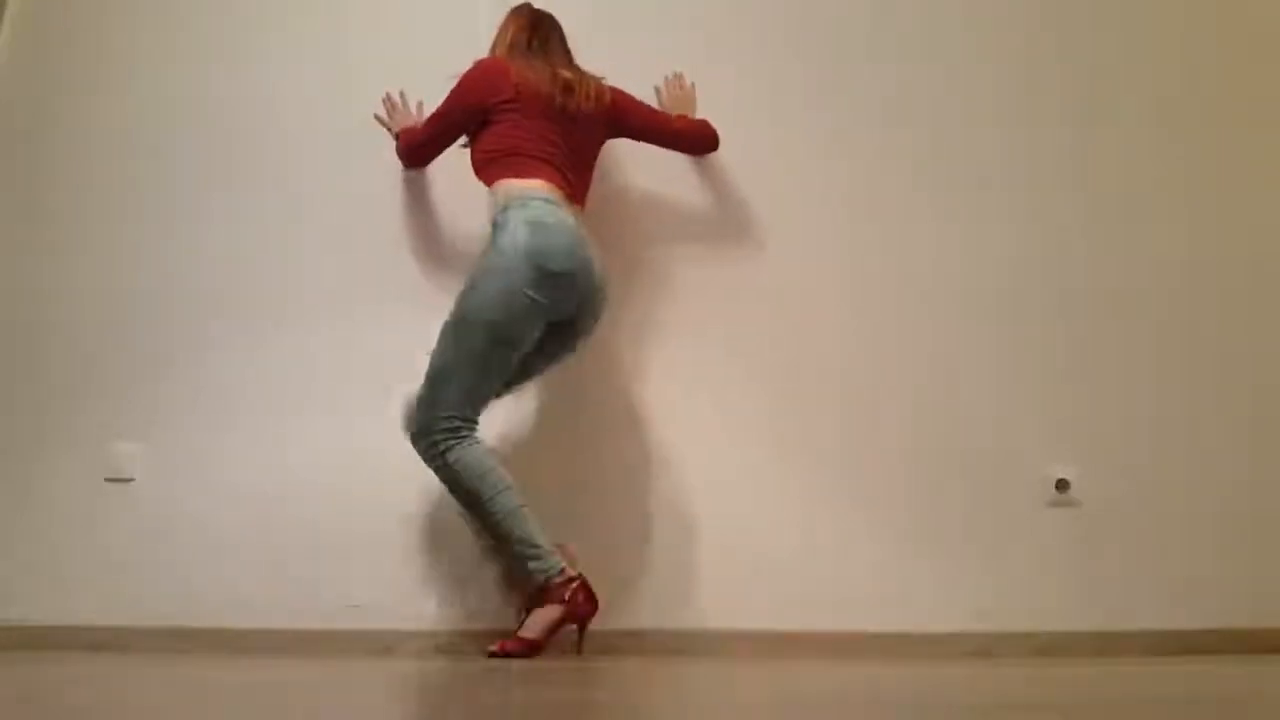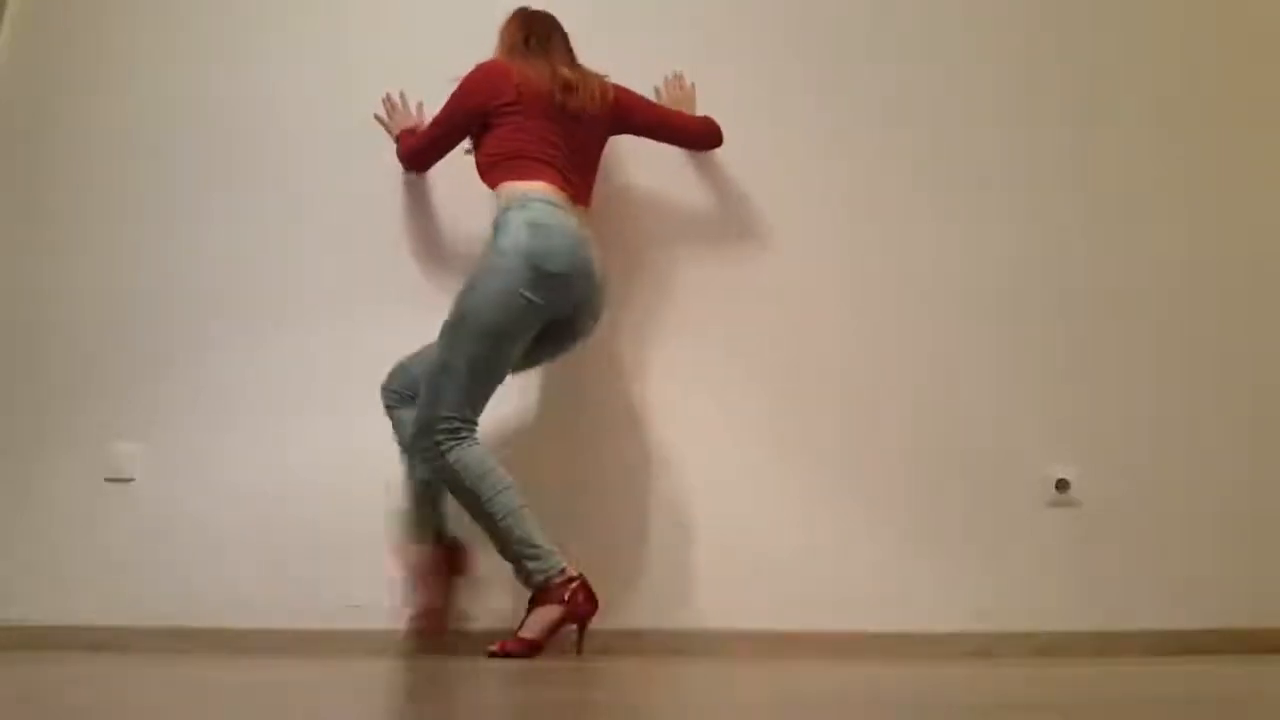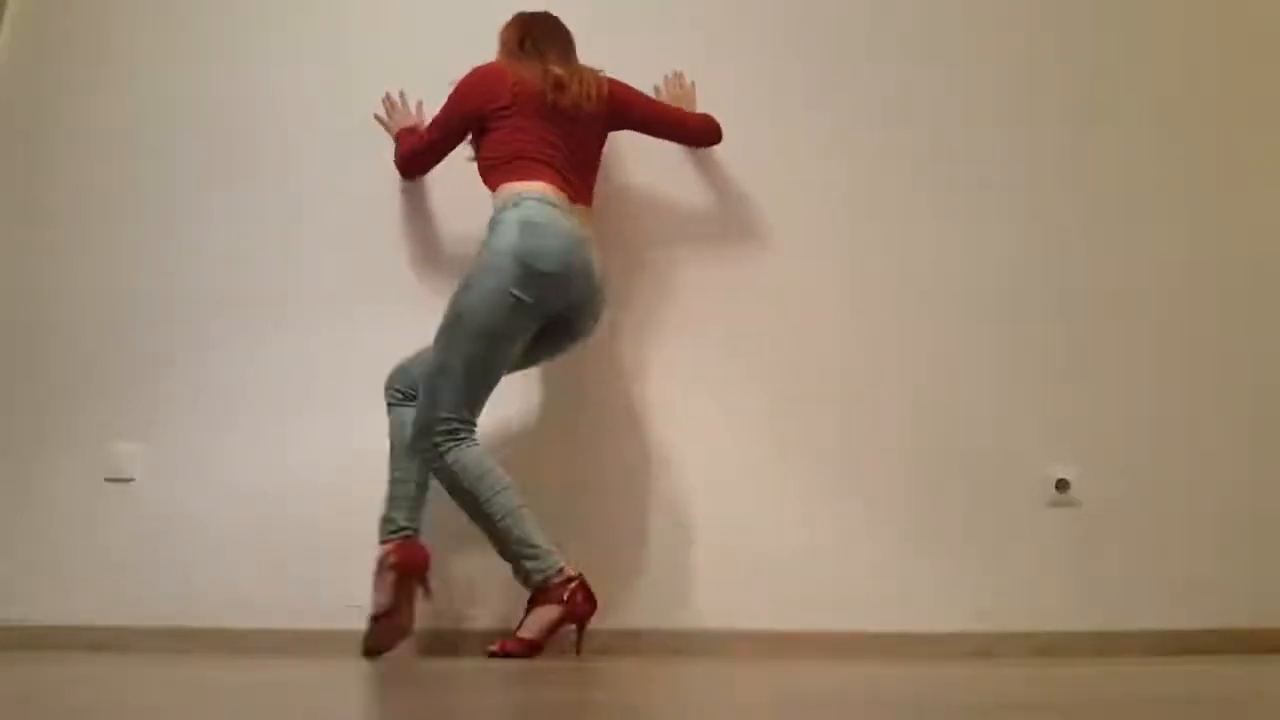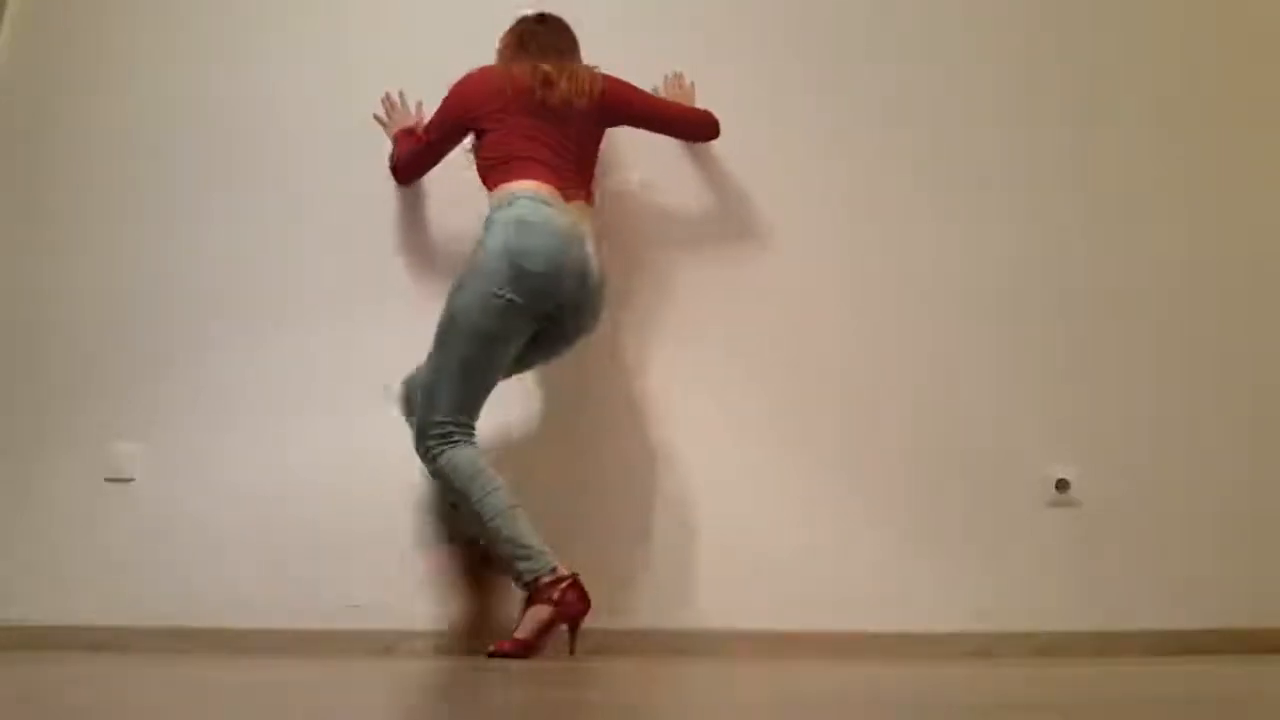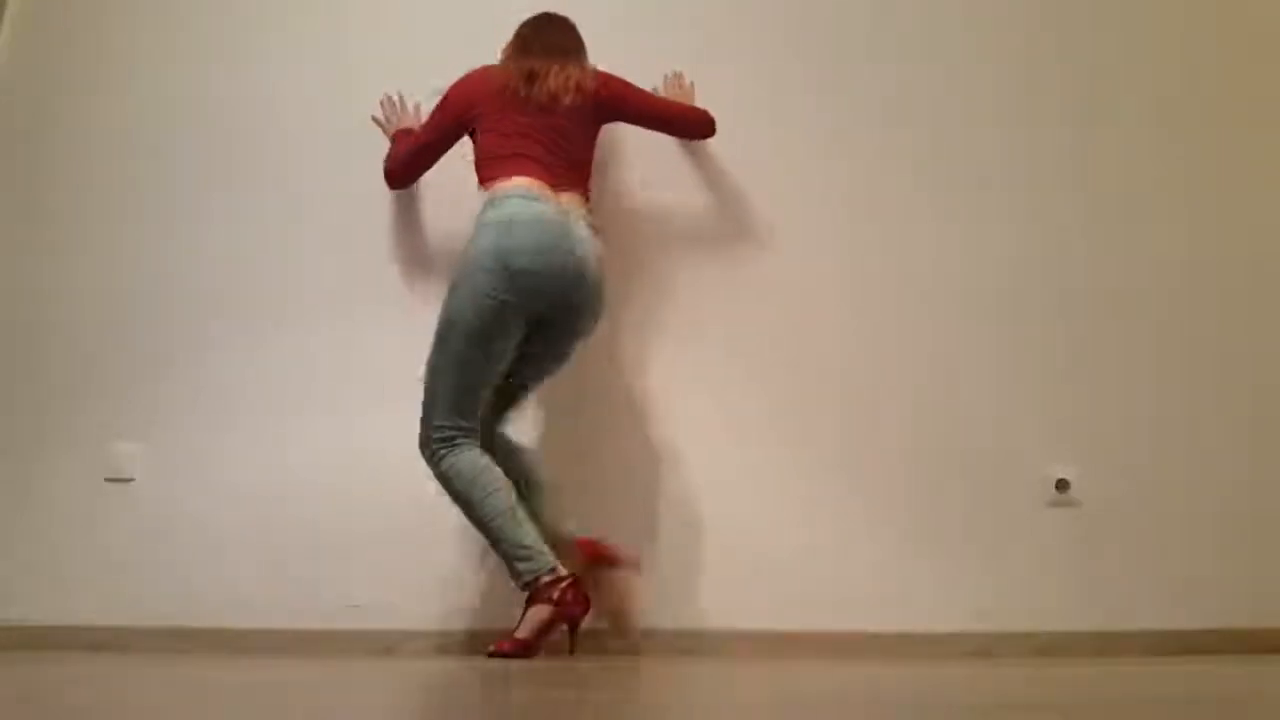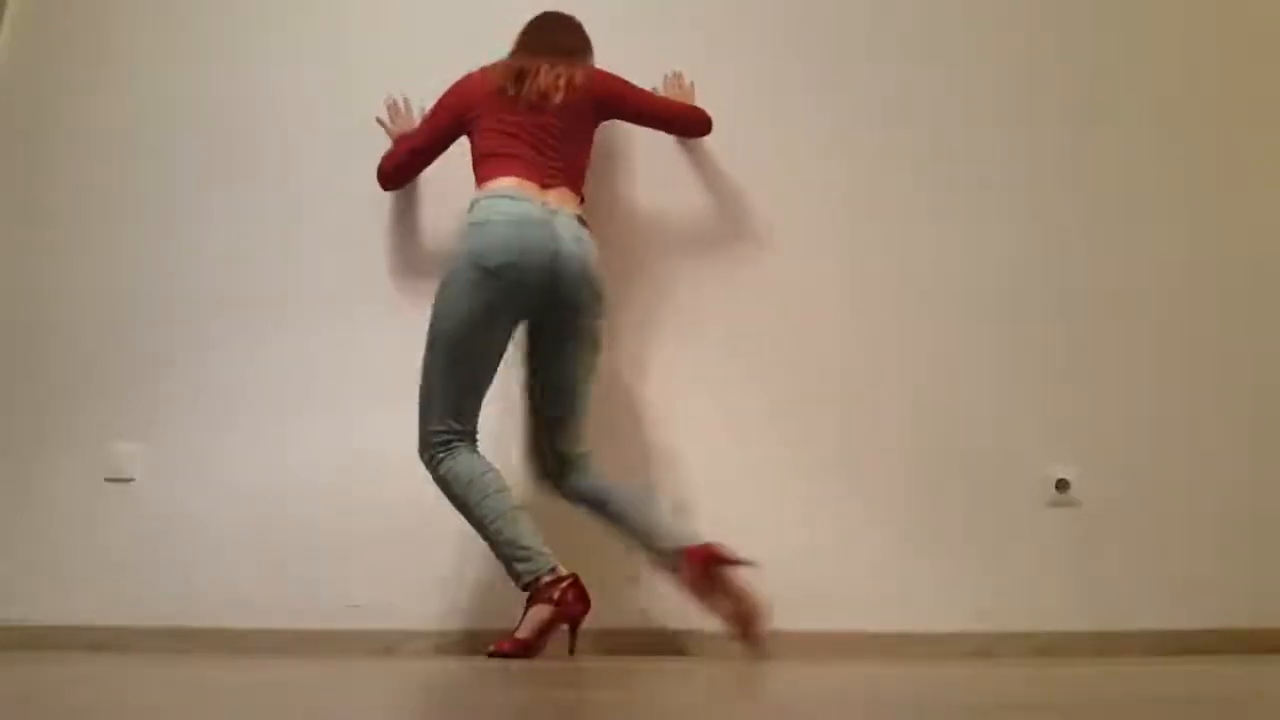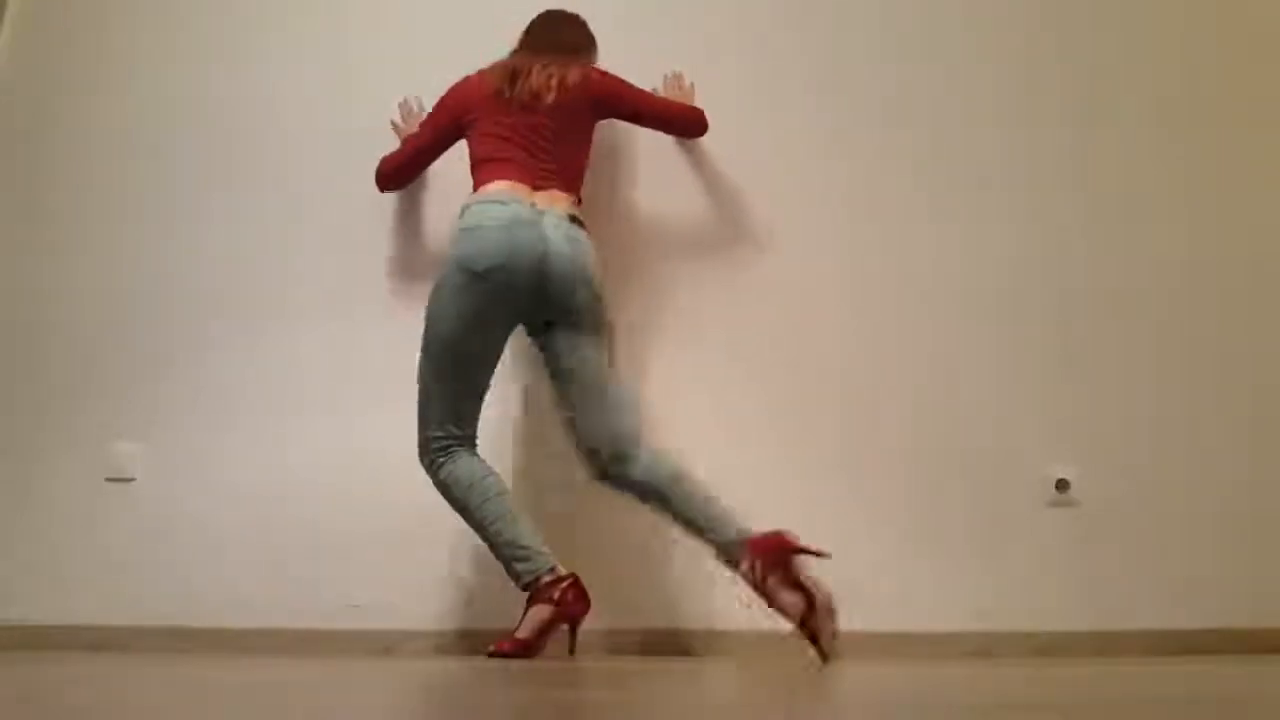
dt=0.1s
person 1, frame 1
left shoulder: (492, 75)
right shoulder: (597, 97)
left elbow: (415, 153)
right elbow: (703, 140)
left wrist: (405, 126)
right wrist: (681, 111)
left hip: (531, 242)
right hip: (578, 267)
left knee: (442, 429)
right knee: (438, 414)
left ankle: (558, 584)
right ankle: (544, 571)
person 1, frame 2
left shoulder: (495, 76)
right shoulder: (600, 96)
left elbow: (416, 158)
right elbow: (707, 135)
left wrist: (405, 128)
right wrist: (680, 110)
left hip: (532, 242)
right hip: (579, 274)
left knee: (444, 428)
right knee: (407, 386)
left ankle: (557, 583)
right ankle: (433, 550)
person 1, frame 3
left shoulder: (491, 79)
right shoulder: (599, 92)
left elbow: (413, 162)
right elbow: (707, 132)
left wrist: (405, 128)
right wrist: (681, 107)
left hip: (527, 243)
right hip: (578, 273)
left knee: (444, 430)
right knee: (408, 386)
left ankle: (555, 583)
right ankle: (402, 548)
person 1, frame 4
left shoulder: (482, 83)
right shoulder: (595, 89)
left elbow: (405, 168)
right elbow: (705, 126)
left wrist: (404, 130)
right wrist: (676, 102)
left hip: (522, 238)
right hip: (582, 266)
left knee: (444, 431)
right knee: (425, 394)
left ankle: (550, 583)
right ankle: (485, 548)
person 1, frame 5
left shoulder: (479, 84)
right shoulder: (590, 86)
left elbow: (400, 172)
right elbow: (701, 124)
left wrist: (402, 132)
right wrist: (676, 99)
left hip: (513, 237)
right hip: (581, 261)
left knee: (447, 435)
right knee: (478, 423)
left ankle: (550, 582)
right ankle: (577, 555)
person 1, frame 6
left shoulder: (476, 86)
right shoulder: (583, 84)
left elbow: (394, 172)
right elbow: (696, 122)
left wrist: (412, 133)
right wrist: (675, 100)
left hip: (496, 237)
right hip: (573, 253)
left knee: (446, 439)
right knee: (559, 460)
left ankle: (550, 582)
right ankle: (697, 560)
person 1, frame 7
left shoulder: (476, 88)
right shoulder: (588, 83)
left elbow: (390, 175)
right elbow: (691, 124)
left wrist: (413, 136)
right wrist: (679, 100)
left hip: (489, 237)
right hip: (564, 249)
left knee: (445, 442)
right knee: (617, 451)
left ankle: (549, 584)
right ankle: (757, 555)
